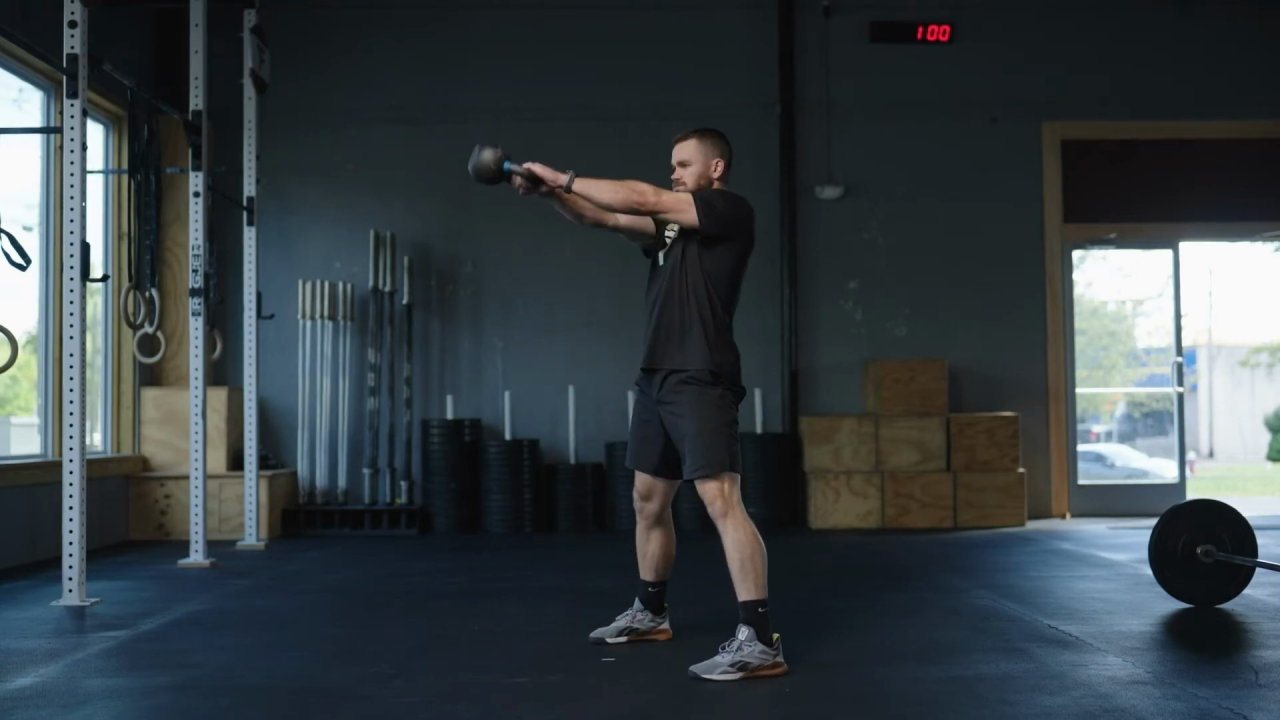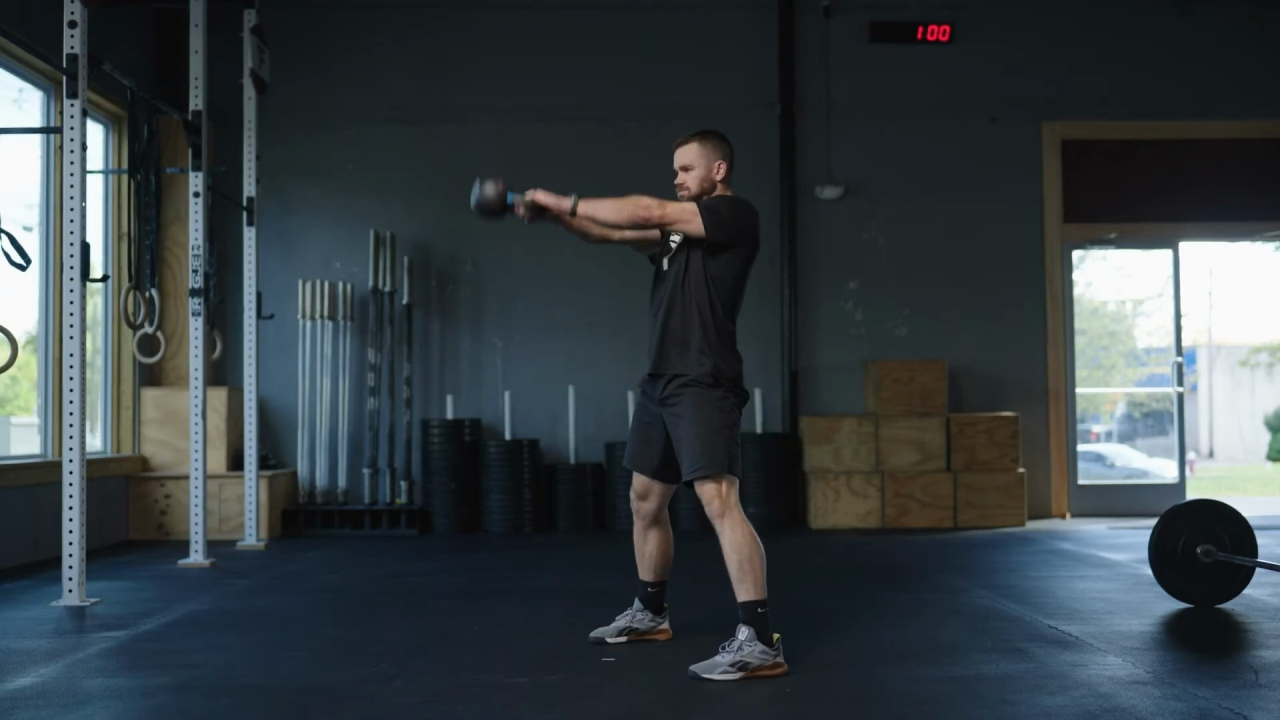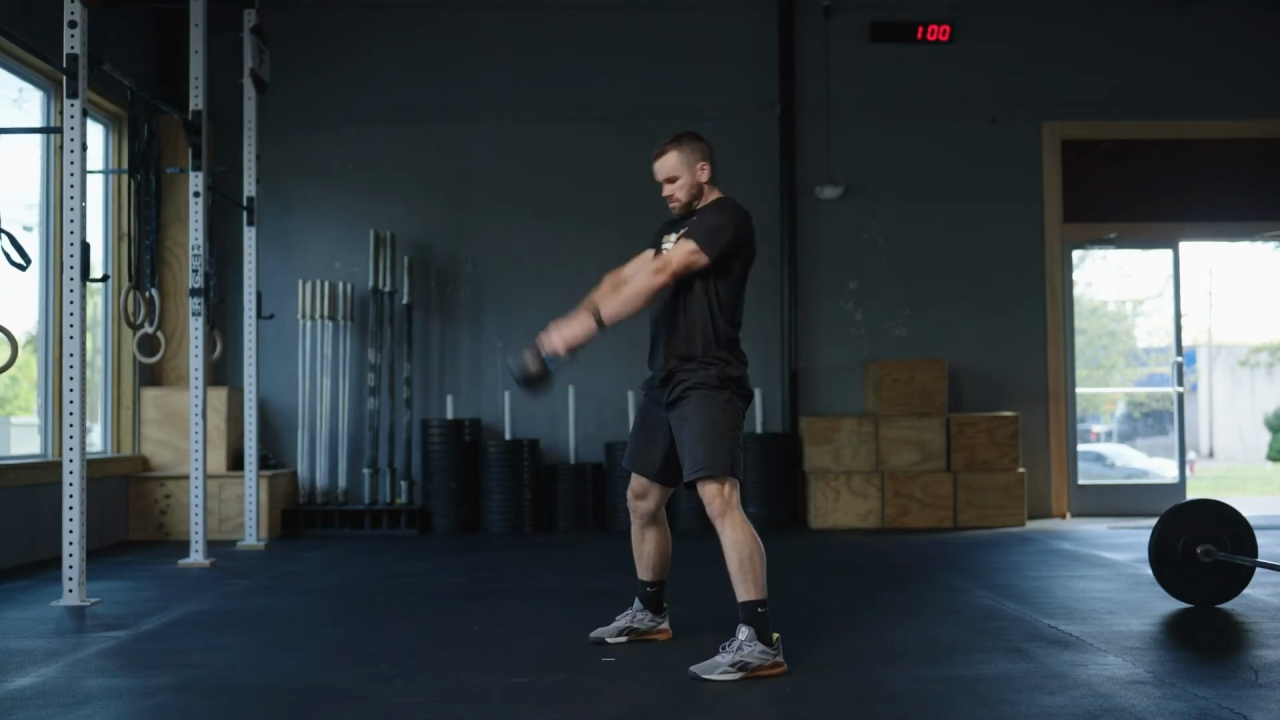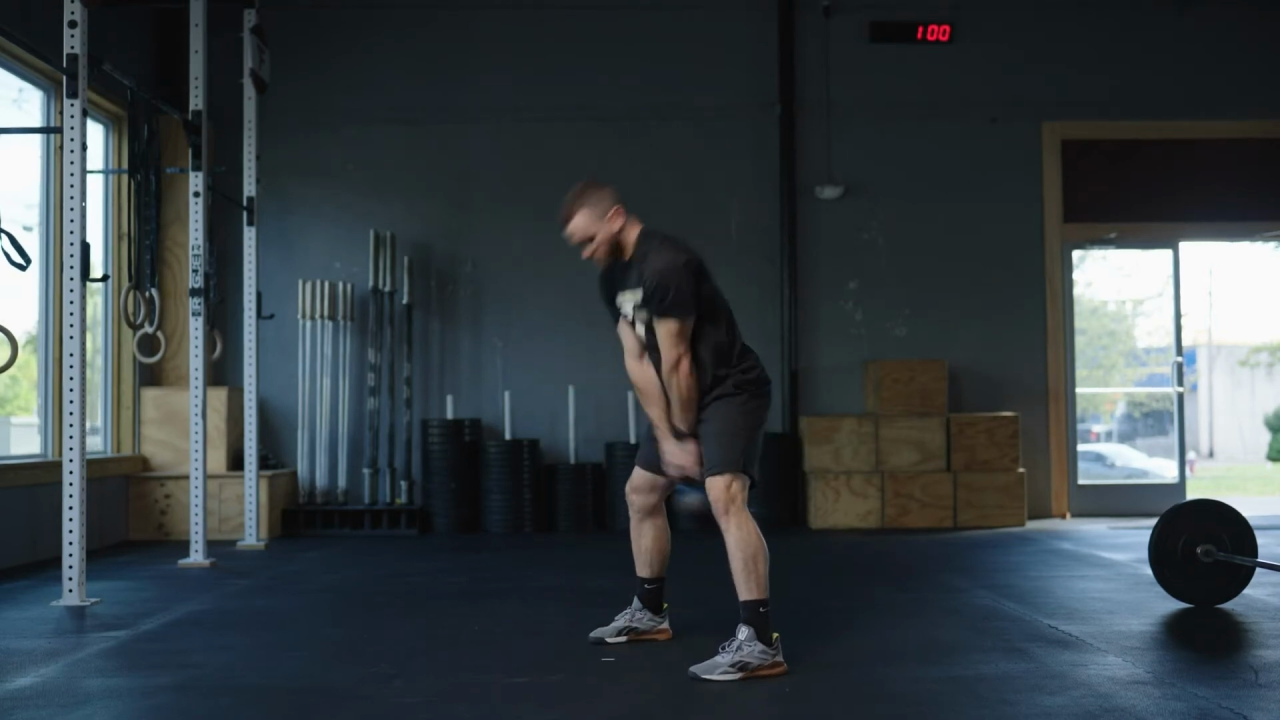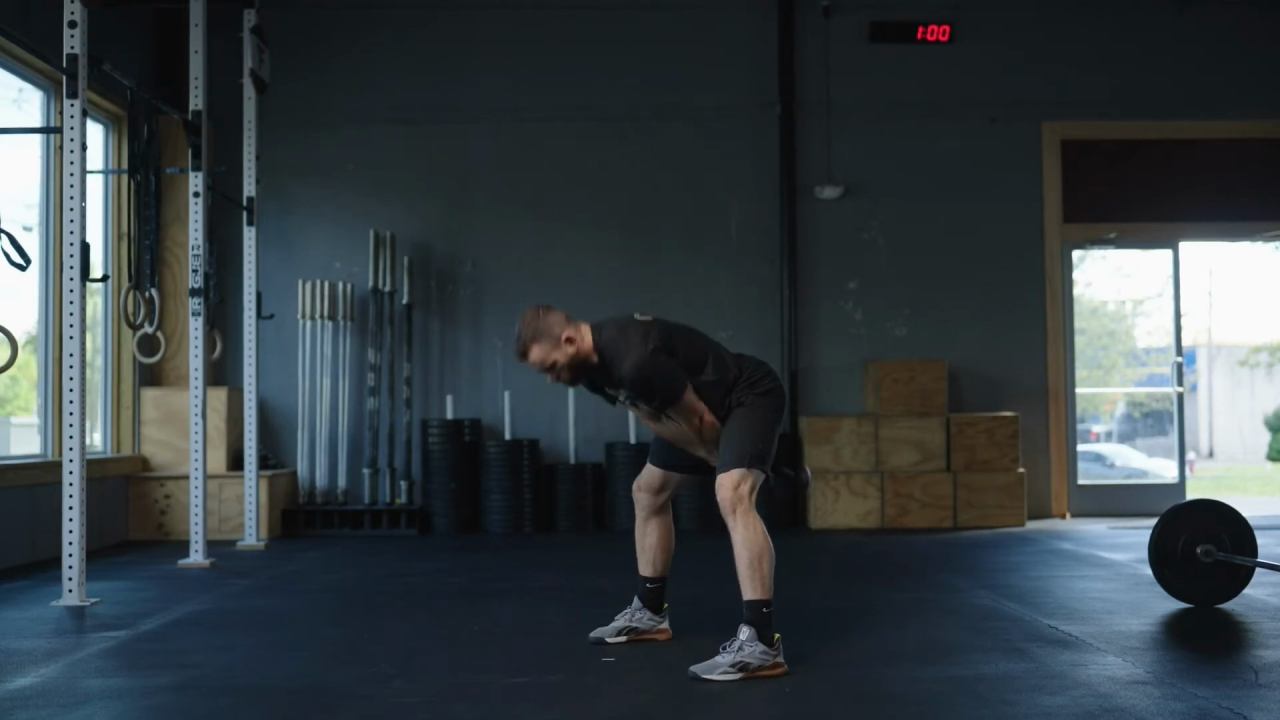
dt=0.2s
person 1, frame 1
left shoulder: (731, 210)
right shoulder: (673, 221)
left elbow: (643, 197)
right elbow: (608, 218)
left wrist: (562, 176)
right wrist: (549, 190)
left hip: (702, 380)
right hip: (656, 379)
left knee: (721, 502)
right knee: (648, 502)
left ankle: (759, 641)
right ankle: (650, 613)
person 1, frame 2
left shoulder: (734, 214)
right shoulder: (681, 221)
left elbow: (646, 213)
right elbow: (614, 232)
left wrist: (565, 201)
right wrist: (553, 212)
left hip: (704, 383)
right hip: (660, 382)
left knee: (718, 502)
right knee: (645, 501)
left ankle: (759, 641)
right ankle: (650, 613)
person 1, frame 3
left shoulder: (729, 219)
right shoulder: (677, 226)
left elbow: (658, 275)
right elbow: (624, 278)
left wrist: (588, 323)
right wrist: (574, 320)
left hip: (707, 385)
right hip: (663, 386)
left knee: (718, 501)
right knee: (645, 501)
left ankle: (760, 641)
right ankle: (649, 613)
person 1, frame 4
left shoulder: (665, 264)
right shoulder: (613, 277)
left elbow: (676, 362)
right elbow: (637, 362)
left wrist: (685, 435)
right wrist: (666, 435)
left hip: (730, 391)
right hip: (686, 403)
left knee: (723, 497)
right knee: (641, 494)
left ankle: (760, 642)
right ankle: (649, 612)
person 1, frame 5
left shoulder: (635, 359)
right shoulder: (592, 365)
left elbow: (698, 419)
right elbow: (660, 421)
left wrist: (729, 466)
right wrist: (716, 460)
left hip: (750, 396)
right hip: (700, 411)
left knee: (732, 494)
right knee: (649, 490)
left ankle: (760, 642)
right ankle: (650, 611)
